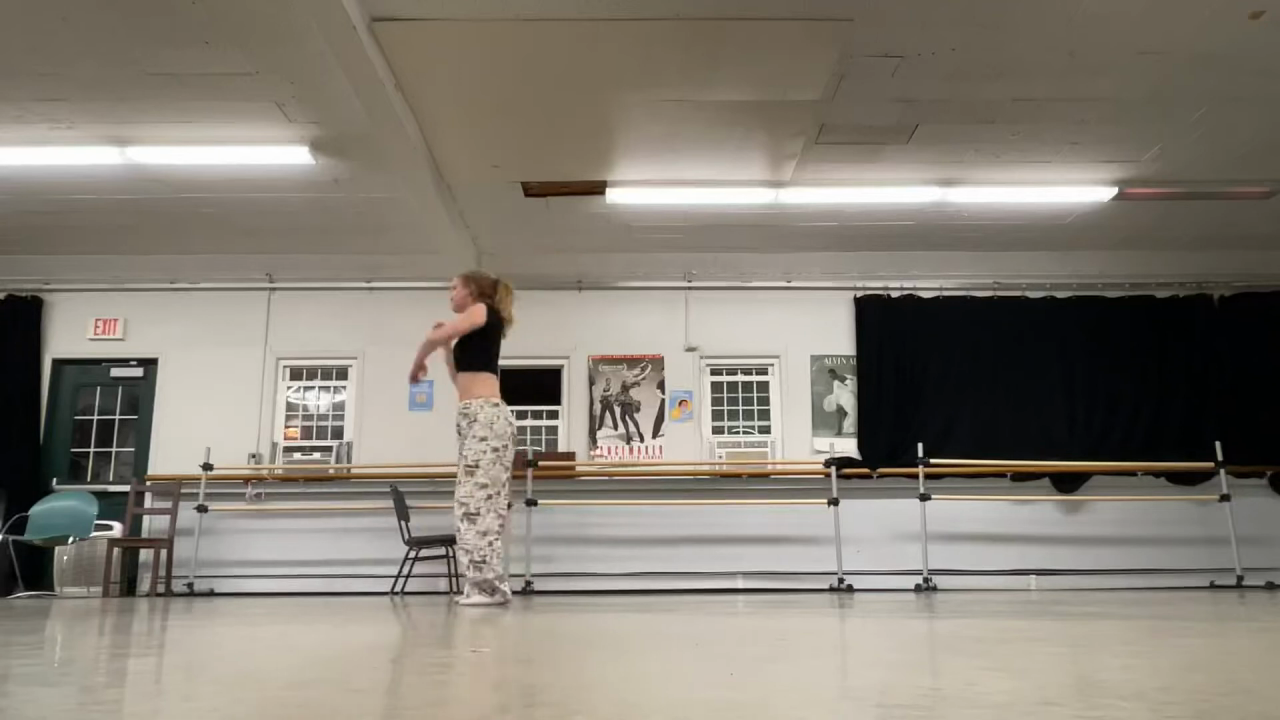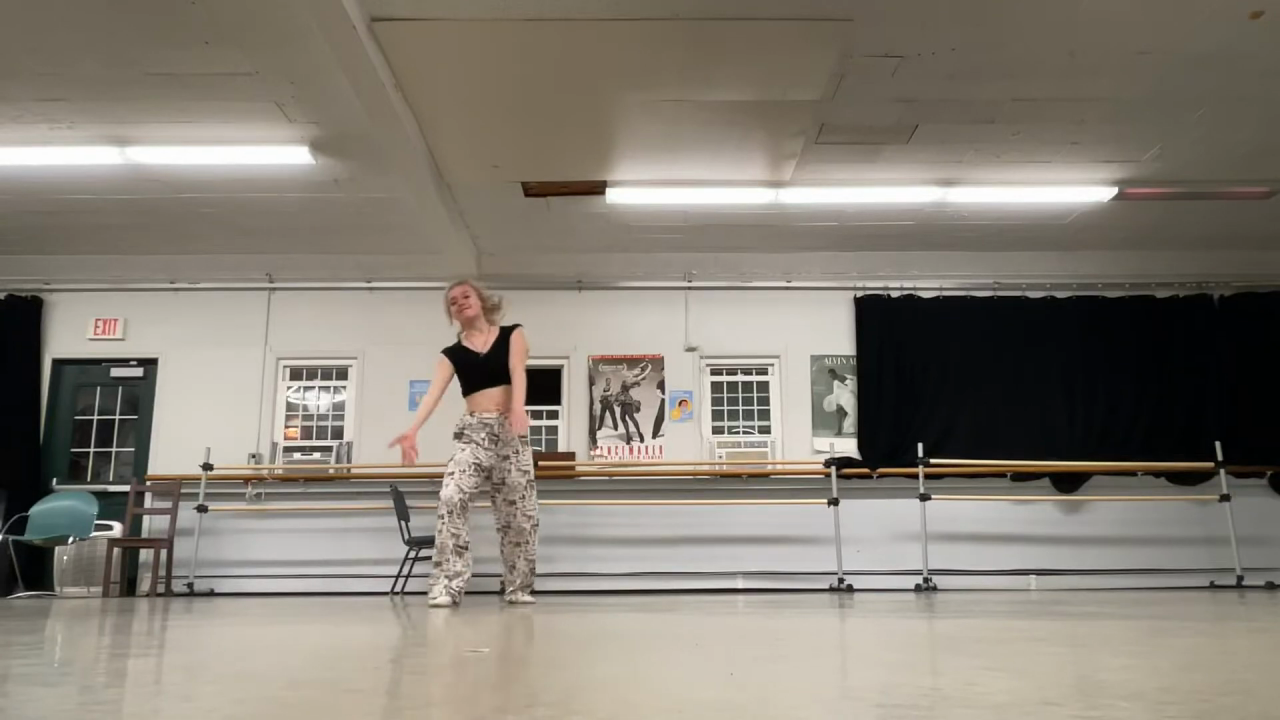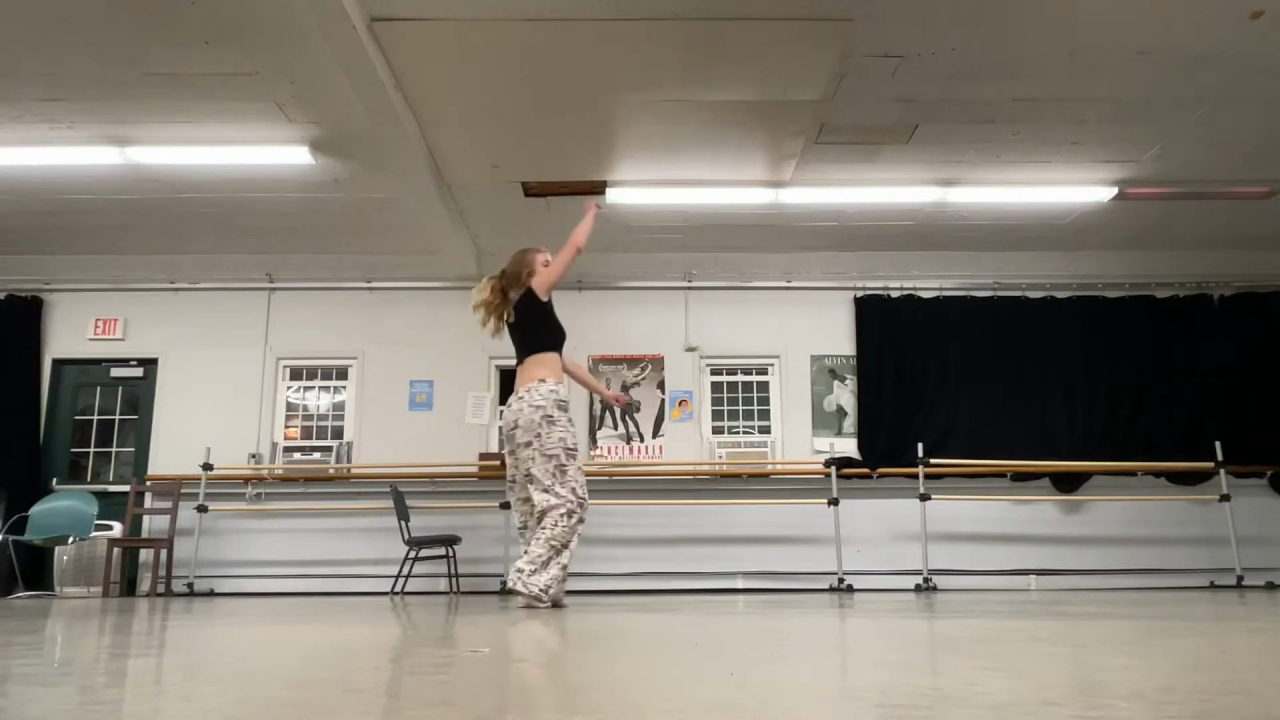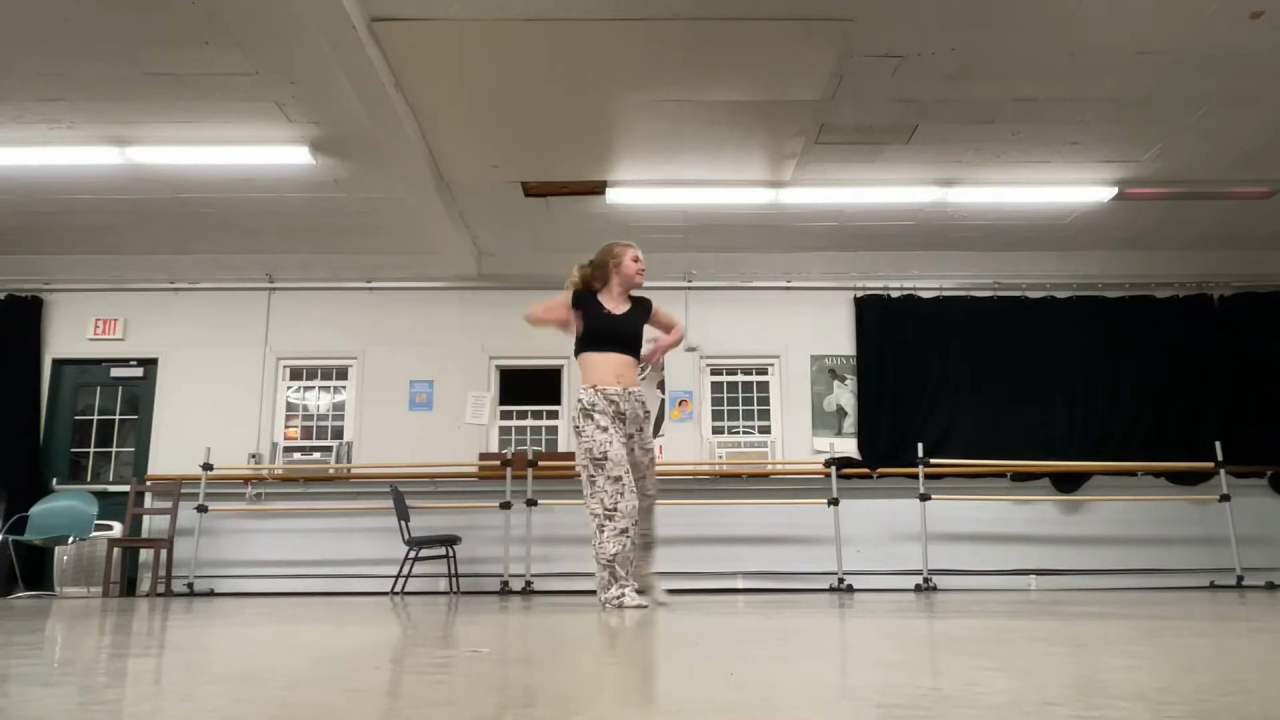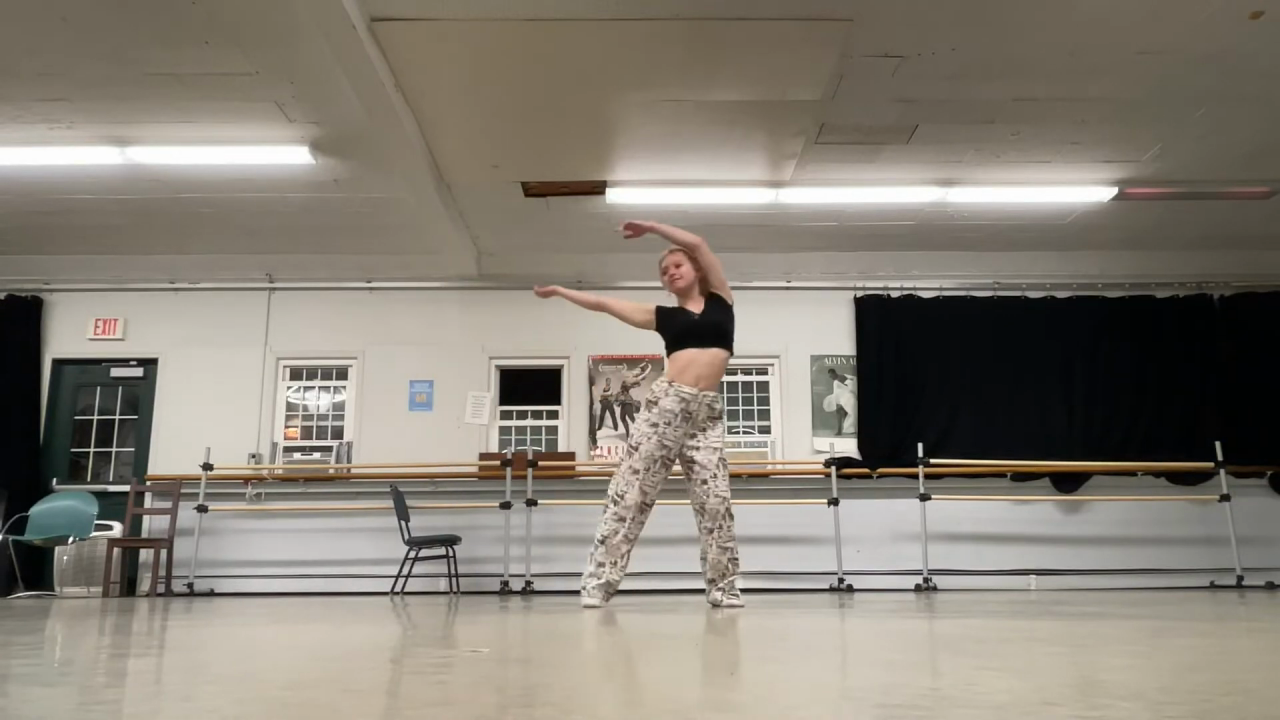
dt=1s
person 1, frame 1
left shoulder: (482, 312)
right shoulder: (471, 333)
left elbow: (440, 336)
right elbow: (460, 378)
left wrist: (418, 362)
right wrist: (441, 341)
left hip: (485, 417)
right hip: (469, 420)
left knee: (476, 505)
right knee: (472, 505)
left ankle: (488, 587)
right ankle: (484, 584)
person 1, frame 2
left shoulder: (513, 334)
right shoulder: (452, 354)
left elbow: (518, 375)
right elbow: (434, 393)
left wrist: (519, 411)
right wrist: (413, 430)
left hip: (512, 435)
right hip: (473, 434)
left knee: (521, 515)
right knee: (452, 500)
left ankle: (518, 587)
right ankle: (446, 587)
person 1, frame 3
left shoulder: (516, 316)
right shoulder: (532, 296)
left elbow: (558, 362)
right elbow: (574, 247)
left wrist: (603, 392)
right wrist: (590, 213)
left hip: (518, 408)
right hip: (542, 404)
left knee: (536, 506)
right knee: (568, 499)
left ankle: (541, 584)
right ankle: (530, 578)
person 1, frame 4
left shoulder: (641, 305)
right shoulder: (580, 298)
left elbow: (676, 329)
right elbow: (534, 314)
left wrist: (664, 344)
right wrist: (559, 317)
left hip: (634, 405)
right hip: (593, 405)
left knee: (642, 496)
right knee: (613, 499)
left ankle: (641, 573)
right ankle: (614, 587)
person 1, frame 5
left shoulder: (720, 299)
right shoulder: (663, 316)
left elbow: (697, 243)
right elbow: (606, 304)
left wrist: (649, 227)
right wrist: (561, 291)
left hip: (708, 411)
right hip: (666, 404)
left knee: (715, 499)
right knee: (631, 493)
left ankle: (721, 585)
right ankle: (599, 580)
